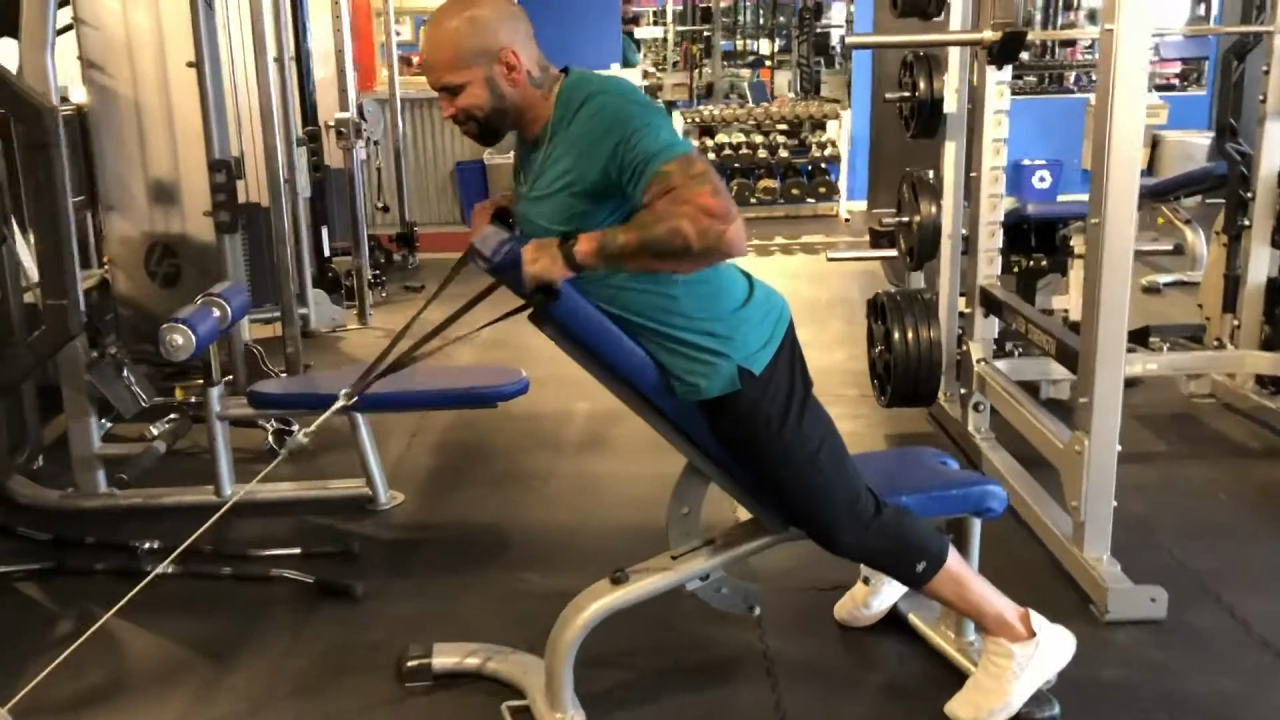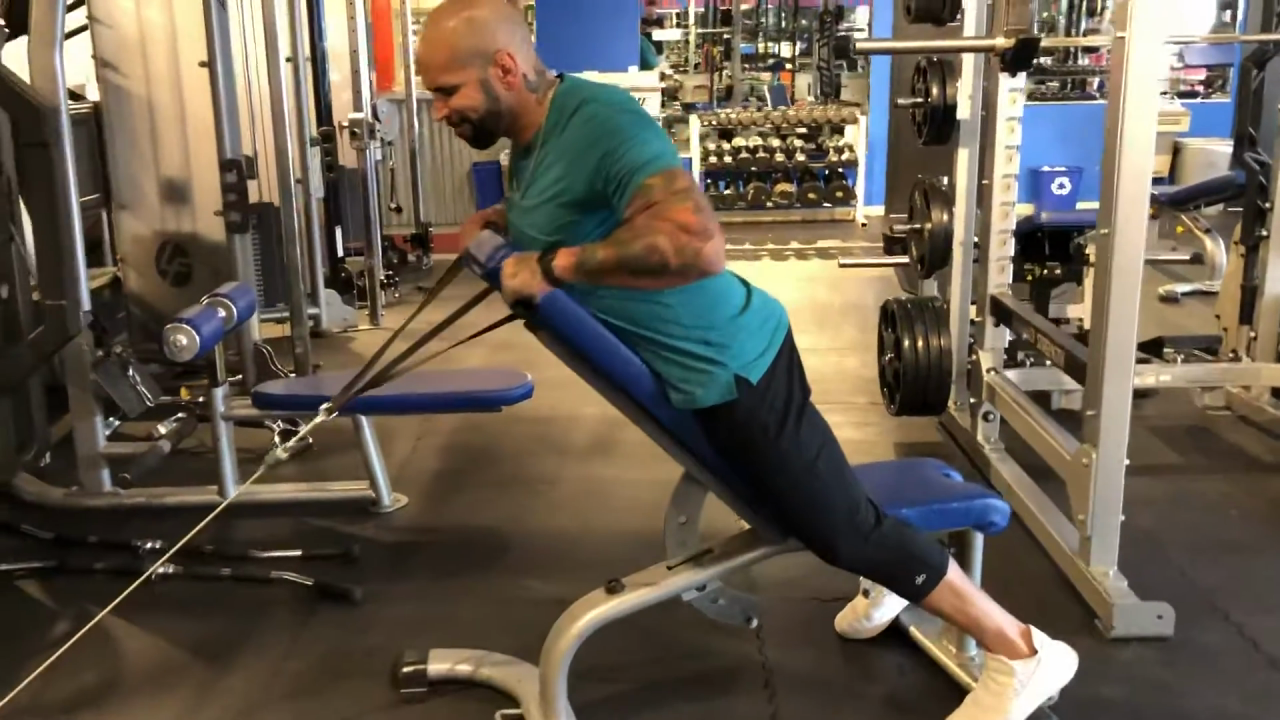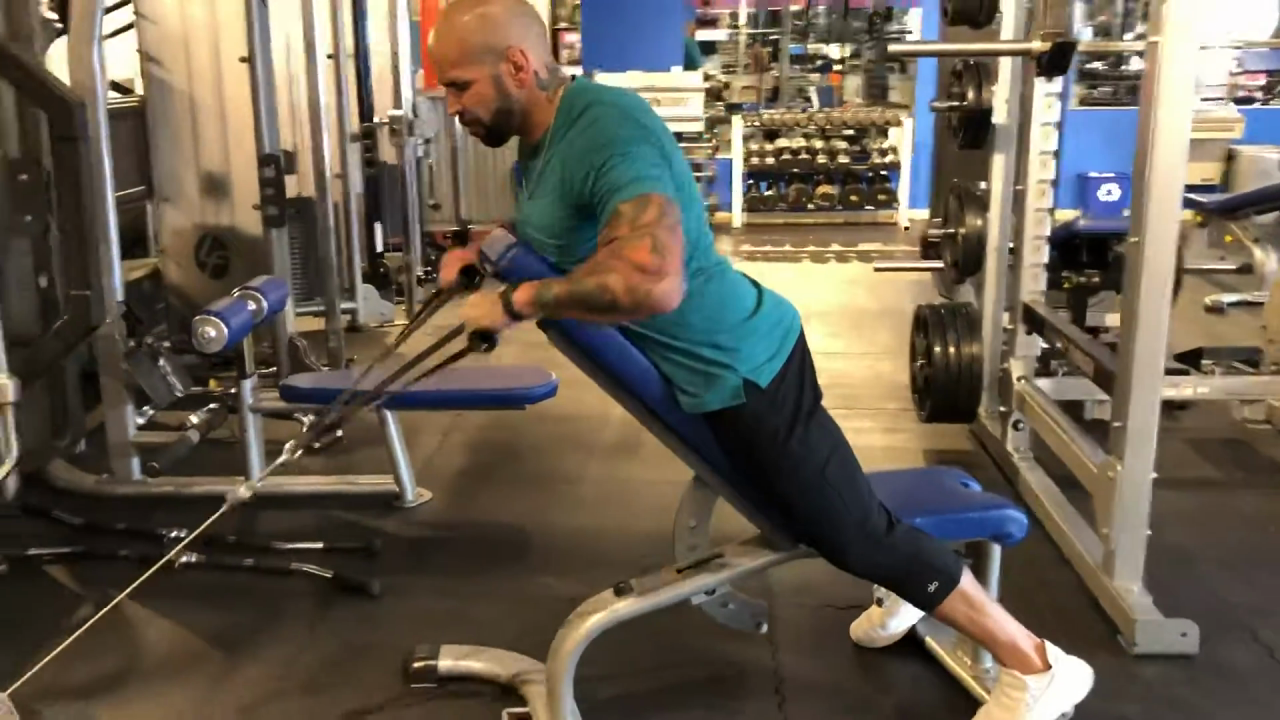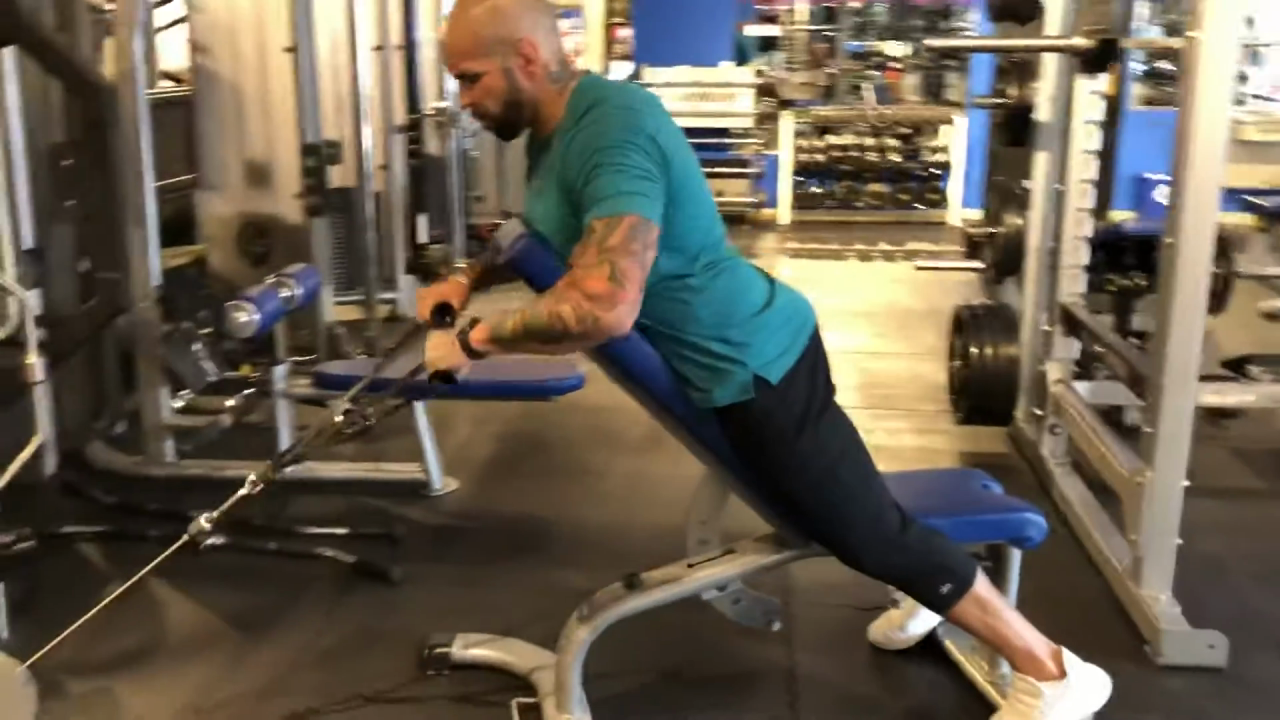
dt=0.2s
person 1, frame 1
left shoulder: (608, 112)
right shoulder: (535, 133)
left elbow: (719, 229)
left wrist: (574, 252)
right wrist: (507, 213)
left hip: (729, 355)
right hip: (694, 353)
left knee: (841, 513)
left ankle: (1023, 635)
right ankle: (887, 569)
person 1, frame 2
left shoulder: (601, 122)
right shoulder: (531, 137)
left elbow: (697, 247)
left wrist: (551, 269)
right wrist: (499, 225)
left hip: (726, 364)
right hip: (698, 360)
left knee: (840, 525)
left ankle: (1024, 650)
right ankle: (887, 579)
person 1, frame 3
left shoulder: (607, 129)
right shoulder: (544, 136)
left elbow: (653, 284)
right elbow: (551, 239)
left wrist: (512, 302)
right wrist: (487, 258)
left hip: (737, 369)
right hip: (715, 362)
left knee: (852, 532)
right ankle: (904, 588)
person 1, frame 4
left shoulder: (611, 131)
right shoulder: (557, 130)
left elbow: (606, 306)
right elbow: (552, 243)
left wrist: (476, 338)
right wrist: (470, 278)
left hip: (752, 365)
right hip: (738, 351)
left knee: (866, 531)
right ankle: (929, 593)
